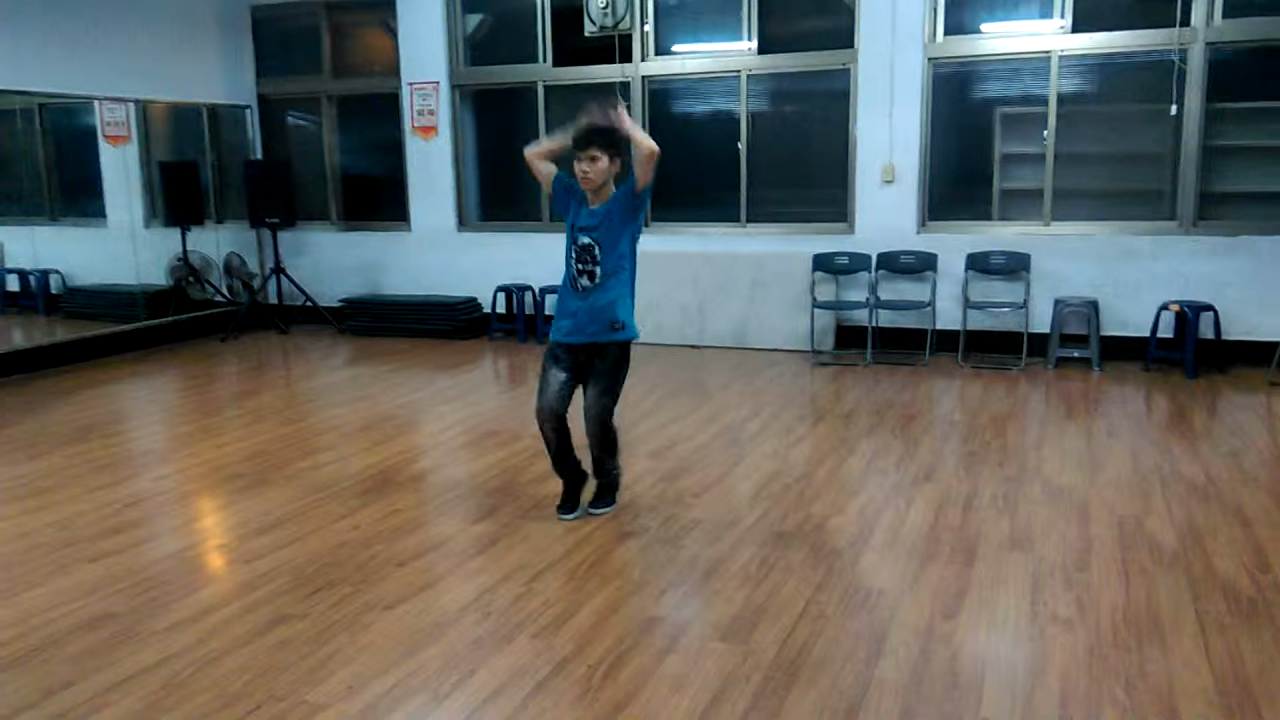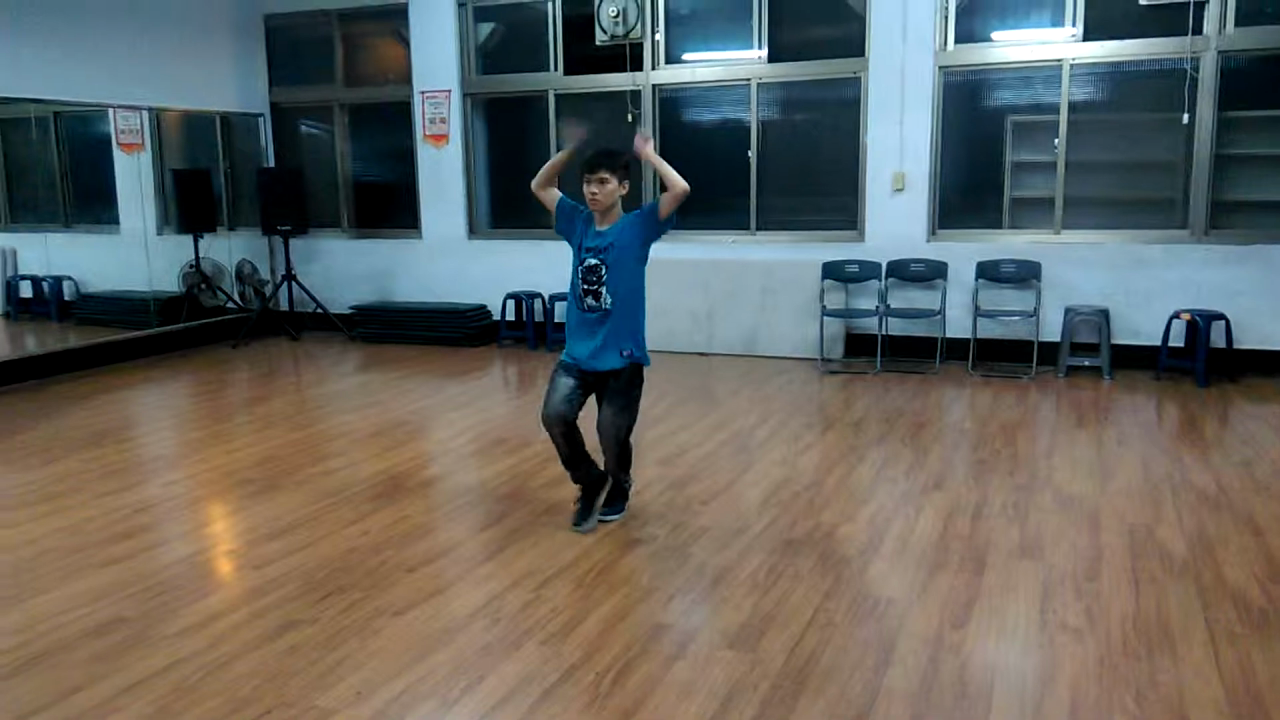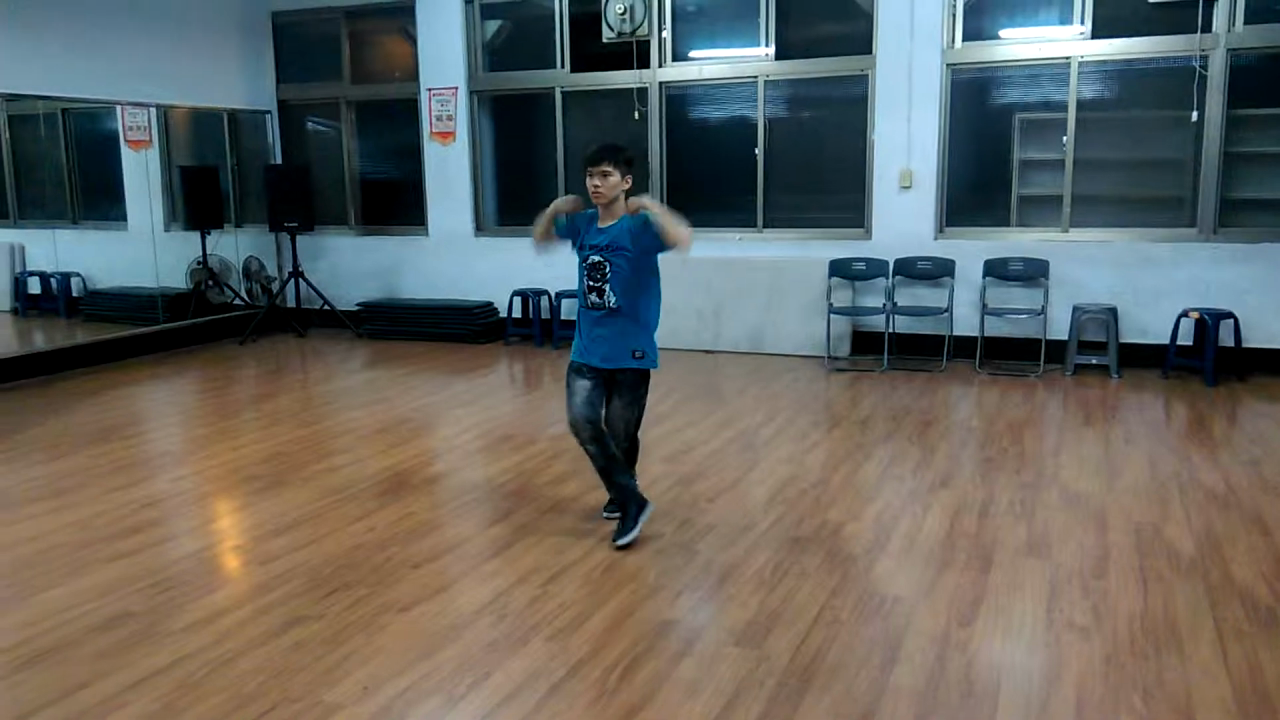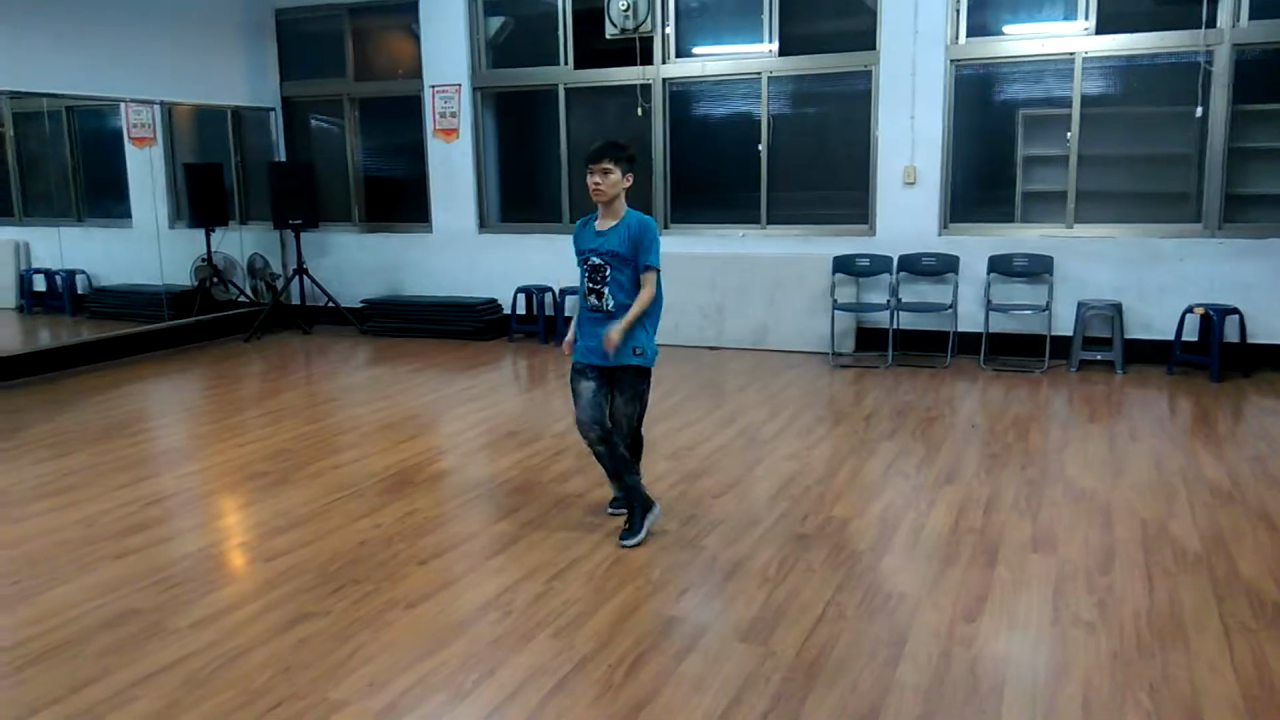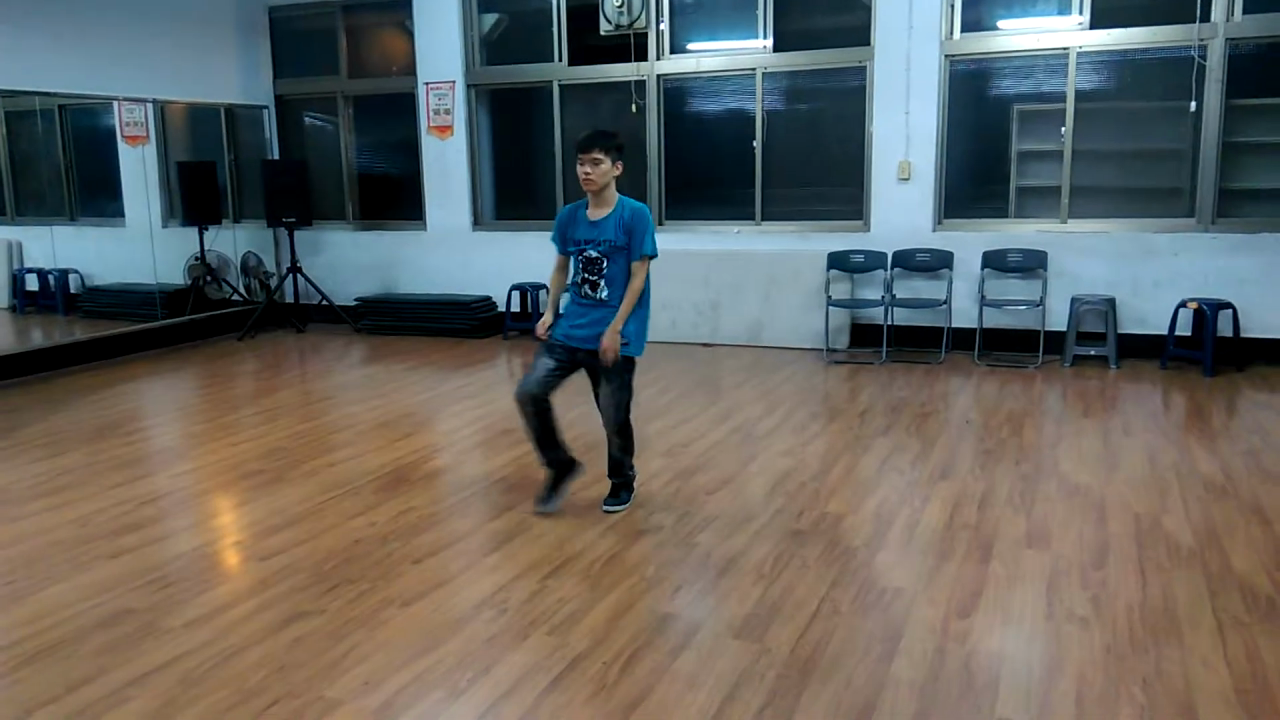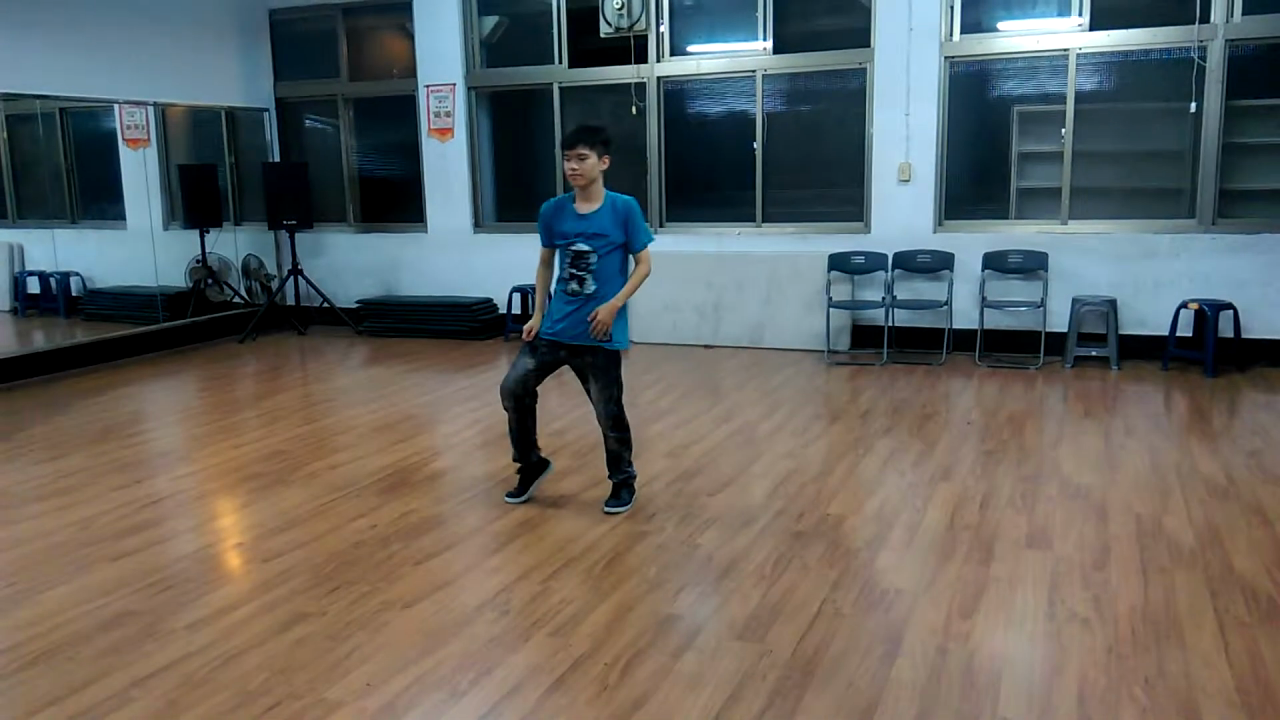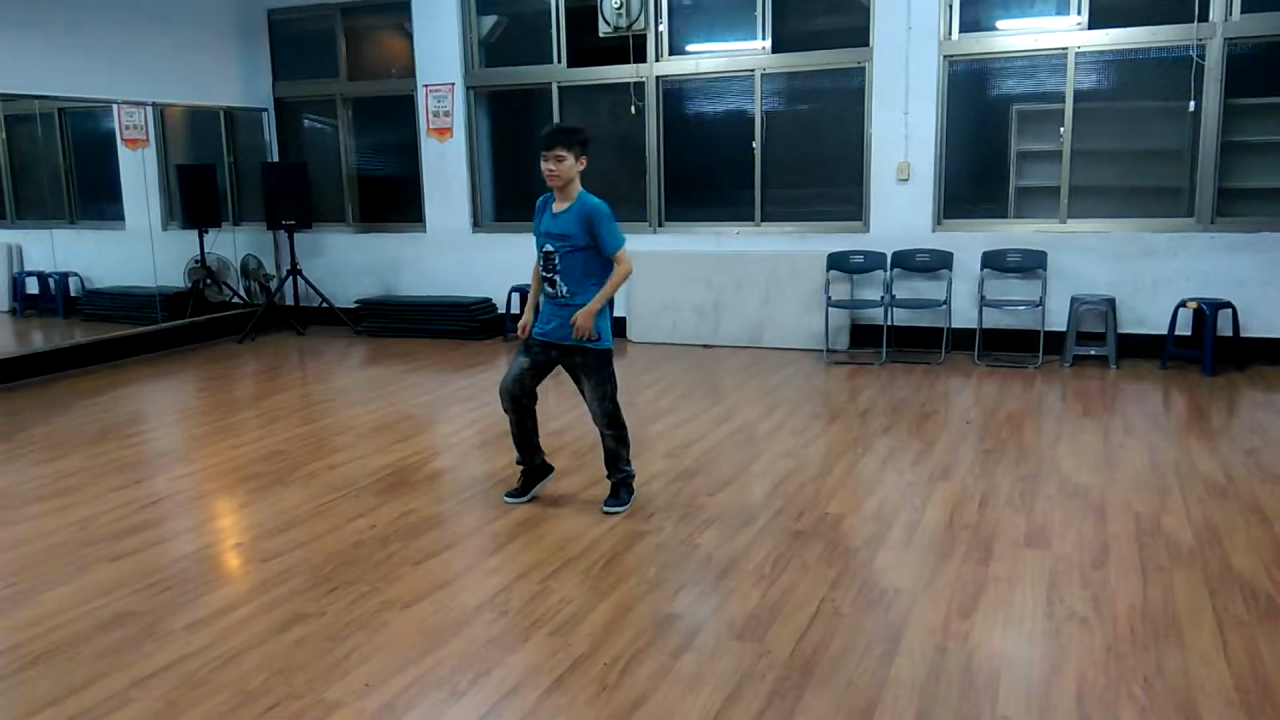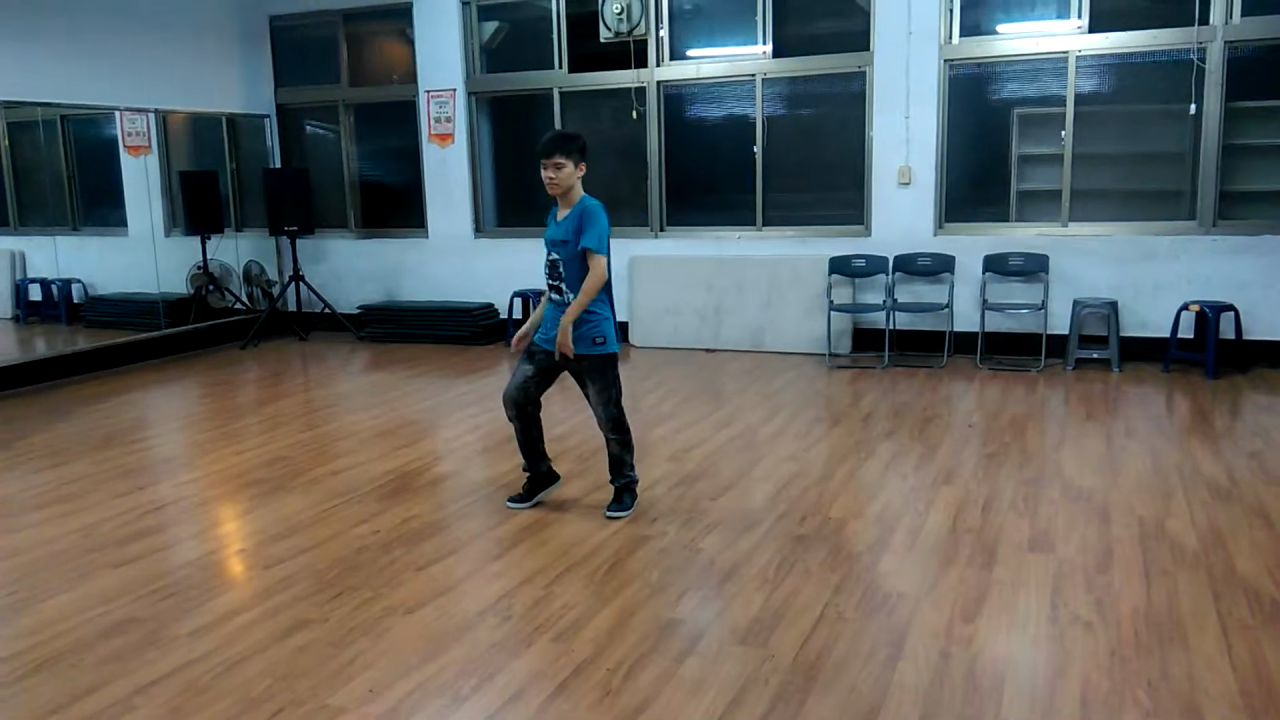
dt=0.2s
person 1, frame 1
left shoulder: (627, 203)
right shoulder: (571, 199)
left elbow: (650, 153)
right elbow: (533, 156)
left wrist: (622, 121)
right wrist: (577, 131)
left hip: (609, 333)
right hip: (567, 331)
left knee: (597, 419)
right knee: (548, 411)
left ankle: (608, 481)
right ankle: (571, 480)
person 1, frame 2
left shoulder: (639, 226)
right shoulder: (578, 221)
left elbow: (681, 190)
right elbow: (538, 186)
left wrist: (648, 154)
right wrist: (568, 149)
left hip: (622, 352)
right hip: (578, 350)
left knee: (613, 435)
right knee: (555, 415)
left ankle: (618, 487)
right ankle: (590, 481)
person 1, frame 3
left shoulder: (642, 225)
right shoulder: (582, 222)
left elbow: (683, 240)
right elbow: (539, 237)
left wrist: (651, 207)
right wrist: (555, 209)
left hip: (631, 350)
right hip: (587, 348)
left knee: (622, 431)
right knee: (582, 422)
left ankle: (624, 490)
right ankle: (630, 501)
person 1, frame 4
left shoulder: (642, 227)
right shoulder: (583, 228)
left elbow: (649, 289)
left wrist: (622, 326)
right wrist: (574, 327)
left hip: (631, 347)
right hip: (588, 347)
left knee: (625, 427)
right knee: (591, 425)
left ankle: (627, 486)
right ankle: (639, 503)
person 1, frame 5
left shoulder: (635, 214)
right shoulder: (569, 217)
left elbow: (638, 278)
left wrist: (615, 329)
right wrist: (549, 312)
left hip: (614, 335)
right hip: (569, 330)
left knee: (614, 418)
right knee: (529, 392)
left ankle: (622, 481)
right ankle: (561, 467)
person 1, frame 6
left shoulder: (625, 209)
right shoulder: (553, 210)
left elbow: (644, 264)
left wrist: (614, 305)
right wrist: (538, 314)
left hip: (599, 331)
right hip: (555, 327)
left knee: (608, 412)
right knee: (513, 388)
left ankle: (623, 481)
right ankle: (531, 465)
person 1, frame 7
left shoulder: (593, 210)
right shoulder: (543, 207)
left elbow: (623, 266)
left wrist: (591, 309)
right wrist: (530, 309)
left hip: (585, 331)
right hip: (546, 327)
left knee: (603, 410)
right knee: (512, 390)
left ankle: (622, 480)
right ankle: (534, 468)
person 1, frame 8
left shoulder: (591, 211)
right shoulder: (554, 217)
left elbow: (599, 273)
left wrist: (569, 321)
right wrist: (532, 324)
left hip: (590, 335)
right hip: (551, 333)
left knee: (608, 415)
right knee: (516, 398)
left ankle: (625, 485)
right ankle: (541, 475)
